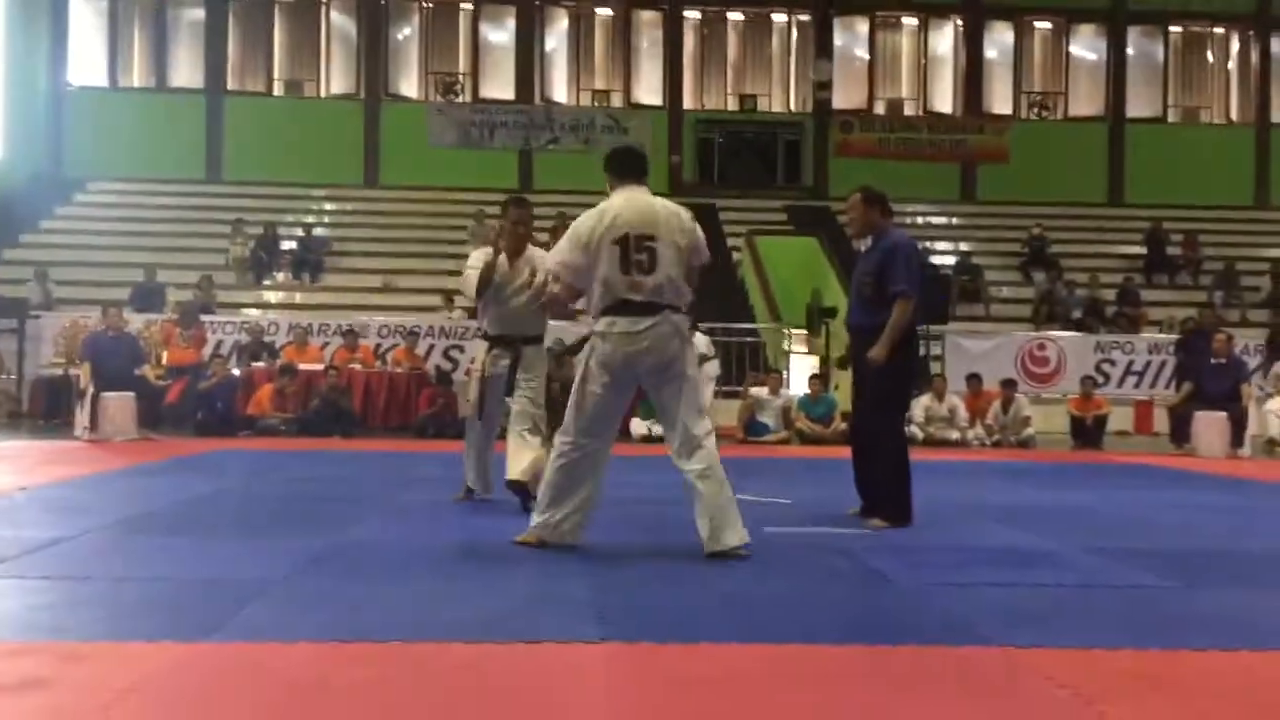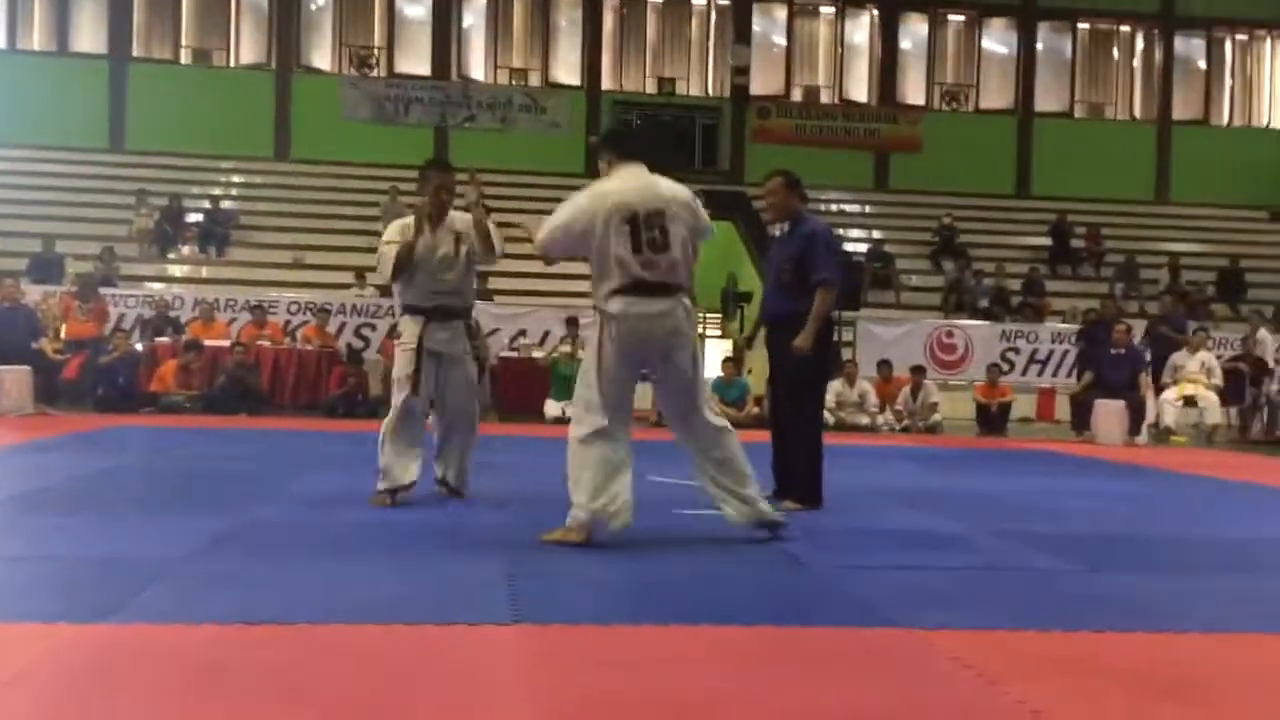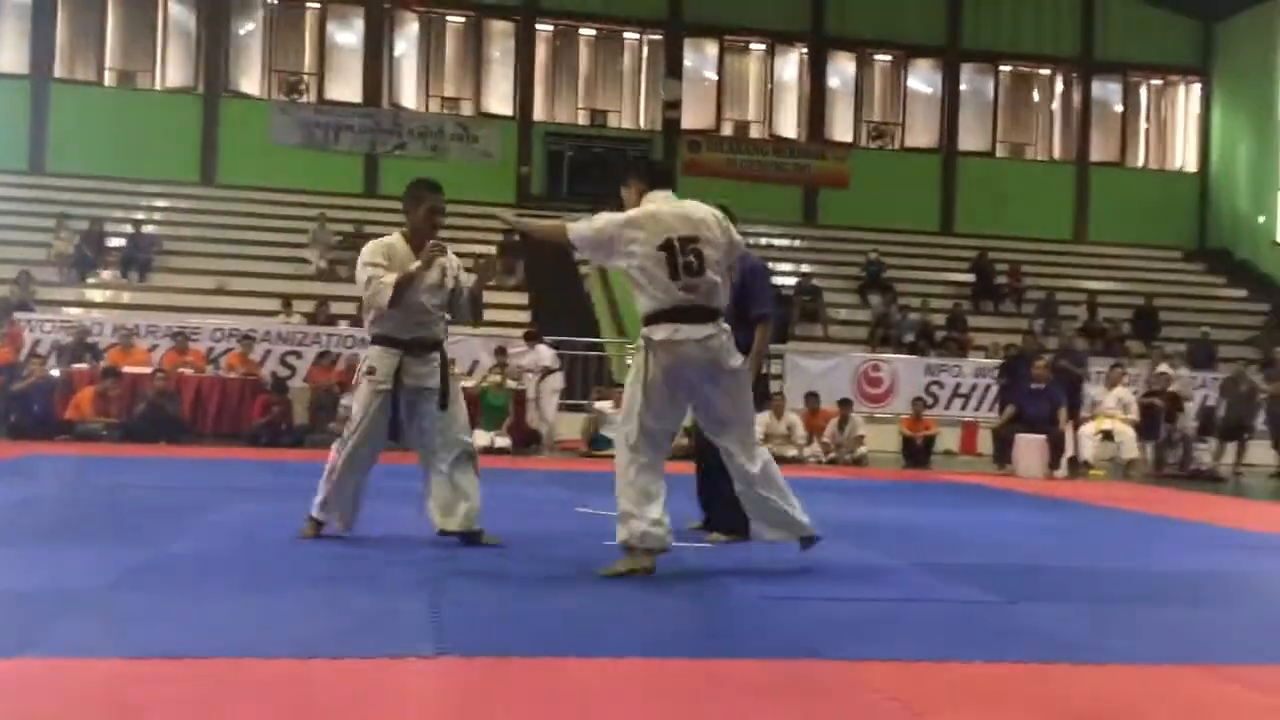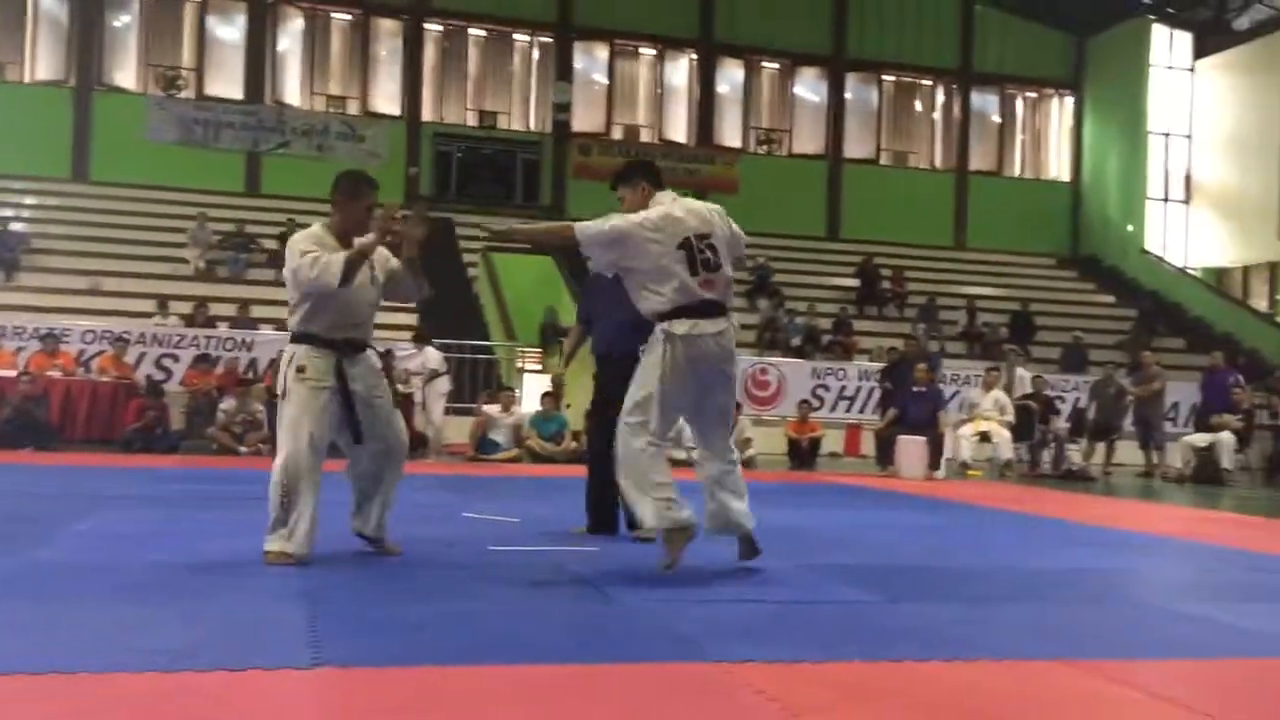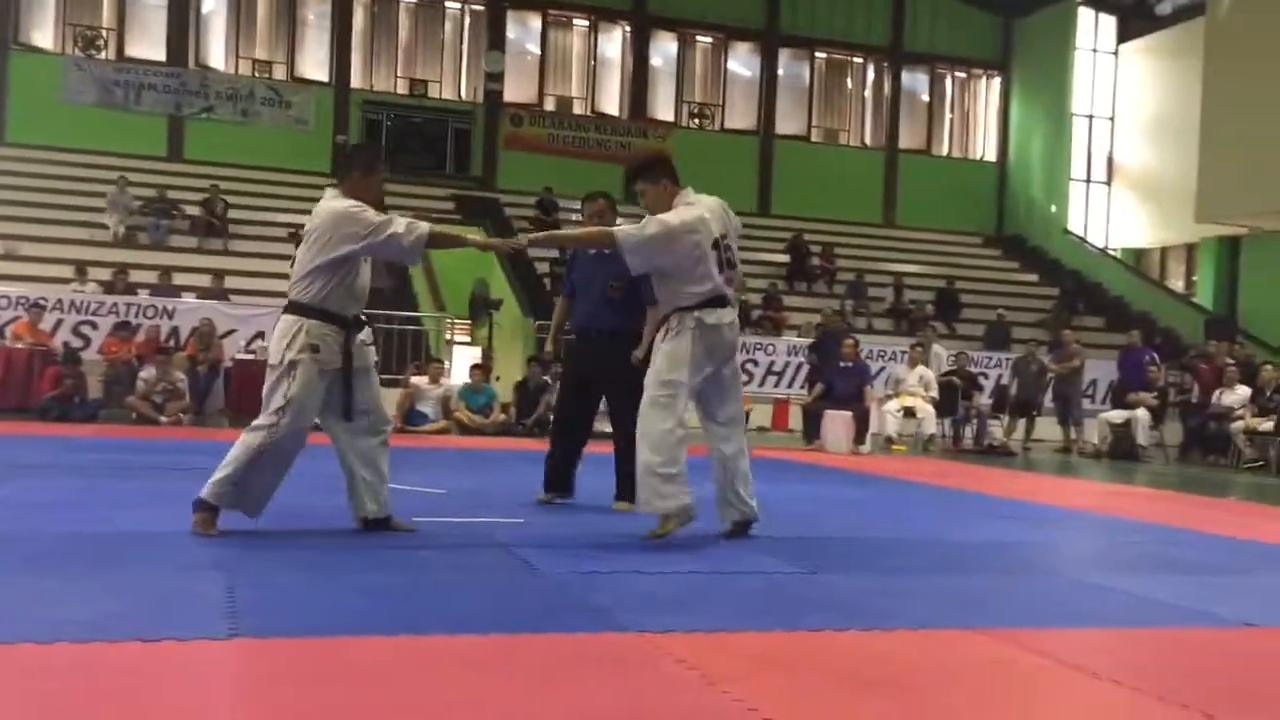
dt=0.4s
person 1, frame 1
left shoulder: (592, 220)
right shoulder: (678, 216)
left elbow: (563, 292)
right elbow: (697, 273)
left wrist: (556, 289)
left hip: (616, 336)
right hip: (669, 332)
left knee: (580, 436)
right knee: (694, 437)
left ankle: (548, 526)
right ankle: (724, 534)
person 1, frame 2
left shoulder: (594, 198)
right shoulder: (680, 194)
left elbow: (547, 251)
right elbow: (694, 248)
left wrist: (539, 232)
left hip: (623, 316)
right hip: (672, 312)
left knee: (595, 421)
right knee: (697, 419)
left ankle: (588, 519)
right ankle: (753, 507)
person 1, frame 3
left shoulder: (627, 226)
right shoulder: (711, 216)
left elbow: (562, 232)
right elbow: (735, 259)
left wrist: (513, 223)
left hip: (665, 344)
right hip: (713, 338)
left knee: (640, 446)
right knee: (740, 441)
left ankle: (645, 543)
right ankle: (794, 526)
person 1, frame 4
left shoulder: (640, 227)
right shoulder: (711, 212)
left elbow: (569, 235)
right elbow: (739, 256)
left wrist: (509, 232)
left hip: (678, 339)
right hip: (720, 333)
left knee: (637, 432)
right knee: (717, 439)
left ankle: (675, 522)
right ankle: (739, 525)
person 1, frame 5
left shoulder: (672, 226)
right shoulder: (716, 206)
left elbow: (610, 238)
right elbow: (733, 234)
left wrist: (549, 237)
left hip: (694, 327)
right hip: (721, 322)
left knee: (659, 412)
right knee: (725, 419)
left ankle: (673, 504)
right ankle: (738, 510)
person 2, frame 1
left shoulder: (544, 262)
right shoulder: (483, 257)
right elbow: (474, 291)
right wrist: (495, 256)
left hip: (529, 354)
right hip: (492, 352)
left knee: (527, 418)
right knee: (481, 421)
left ankle: (523, 484)
right ankle: (475, 482)
person 2, frame 2
left shoulder: (466, 225)
right shoulder: (401, 229)
left elbow: (490, 254)
right elbow: (393, 271)
left wrist: (478, 209)
right wrist: (418, 230)
left hip: (457, 329)
right hip: (417, 329)
left knee: (460, 410)
right knee: (406, 406)
left ankle: (448, 474)
right ankle: (390, 484)
person 2, frame 3
left shoulder: (446, 257)
right shoulder: (377, 251)
left elbow: (465, 311)
right elbow: (381, 297)
left wrist: (479, 285)
right wrist: (419, 267)
left hip: (431, 364)
right hip: (387, 361)
left knee: (453, 444)
right knee: (359, 442)
left ankle: (463, 525)
right ankle: (322, 516)
person 2, frame 4
left shoulder: (373, 251)
right shoulder: (305, 244)
left elbow: (412, 292)
right elbow: (330, 277)
left wrist: (410, 254)
right wrist: (372, 241)
left hip: (358, 362)
right hip: (313, 362)
left knee: (388, 444)
right knee: (301, 453)
left ankle: (370, 524)
right ankle: (283, 541)
person 2, frame 5
left shoulder: (348, 216)
right shoulder: (341, 214)
right elbow: (405, 237)
right wrist: (475, 241)
left hip: (341, 337)
right hip: (309, 336)
left knee: (367, 423)
right knee: (280, 424)
left ankle: (372, 511)
right ankle: (212, 500)
person 3, frame 1
left shoulder: (898, 246)
right shoulder: (872, 250)
left elbow: (905, 301)
left wrist: (883, 345)
right wrist: (854, 347)
left hip: (889, 351)
right hip: (868, 350)
left knee: (886, 429)
right knee: (862, 429)
left ankle: (894, 510)
right ankle: (873, 502)
person 3, frame 2
left shoulder: (816, 234)
right shoulder: (782, 238)
left elbow: (826, 289)
left wrist: (809, 334)
right wrist: (755, 330)
left hip: (804, 339)
right hip: (780, 336)
left knee: (803, 416)
right knee: (781, 415)
left ankle: (806, 493)
right ankle: (786, 487)
person 3, frame 3
left shoulder: (751, 268)
left elbow: (764, 323)
left wrist: (752, 369)
right knee: (705, 445)
left ankle: (733, 523)
right ankle: (712, 517)
person 3, frame 4
right shoulder: (596, 281)
right elbow: (582, 324)
right wrist: (564, 363)
right hip: (608, 373)
right knee: (600, 447)
left ankle: (642, 520)
right ankle: (600, 520)
person 3, frame 5
right shoulder: (579, 256)
left elbow: (653, 304)
right elbow: (567, 298)
left wrist: (644, 345)
right wrist: (551, 338)
left hip: (621, 348)
right hip: (584, 346)
left knee: (625, 424)
right knee: (567, 418)
left ankle: (627, 493)
right ankle: (557, 486)
